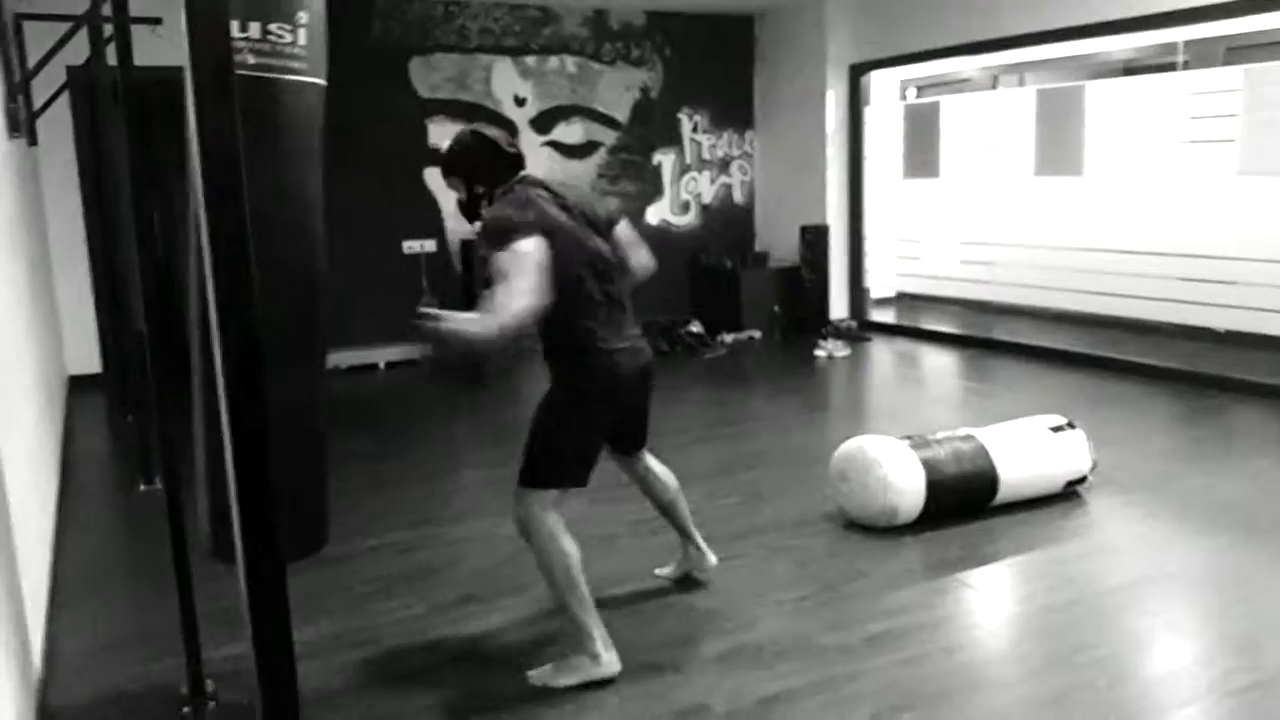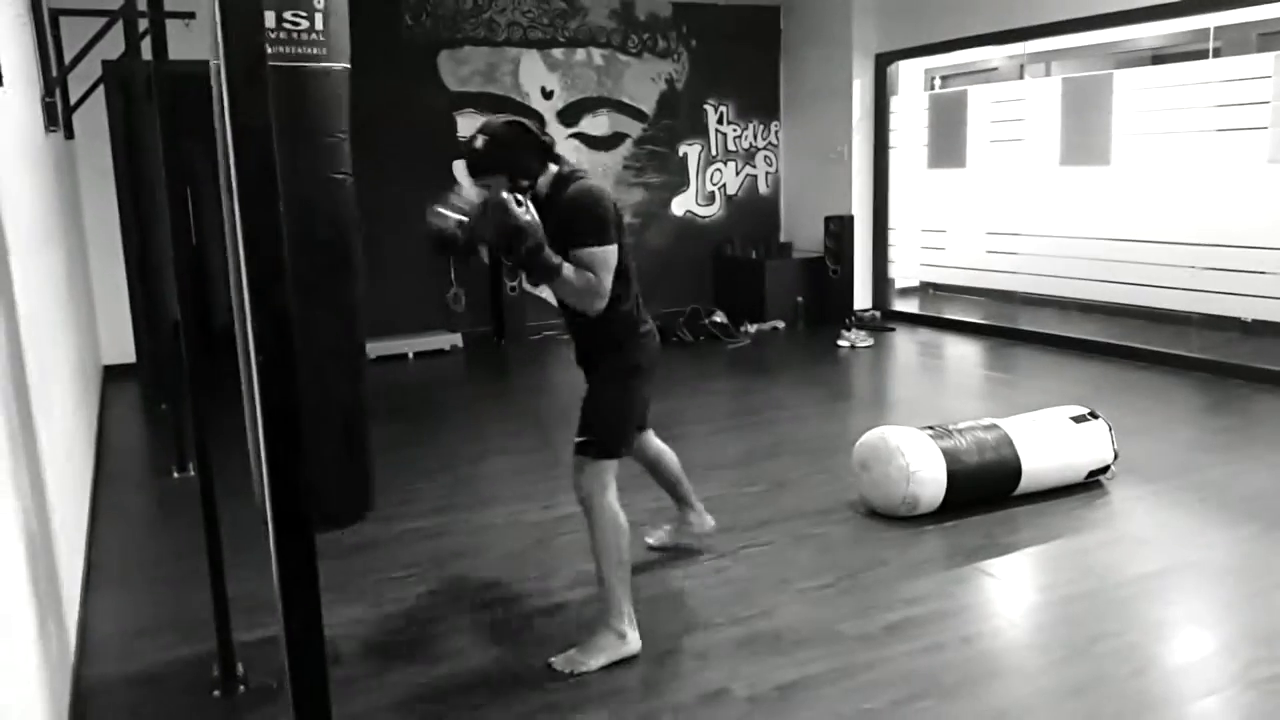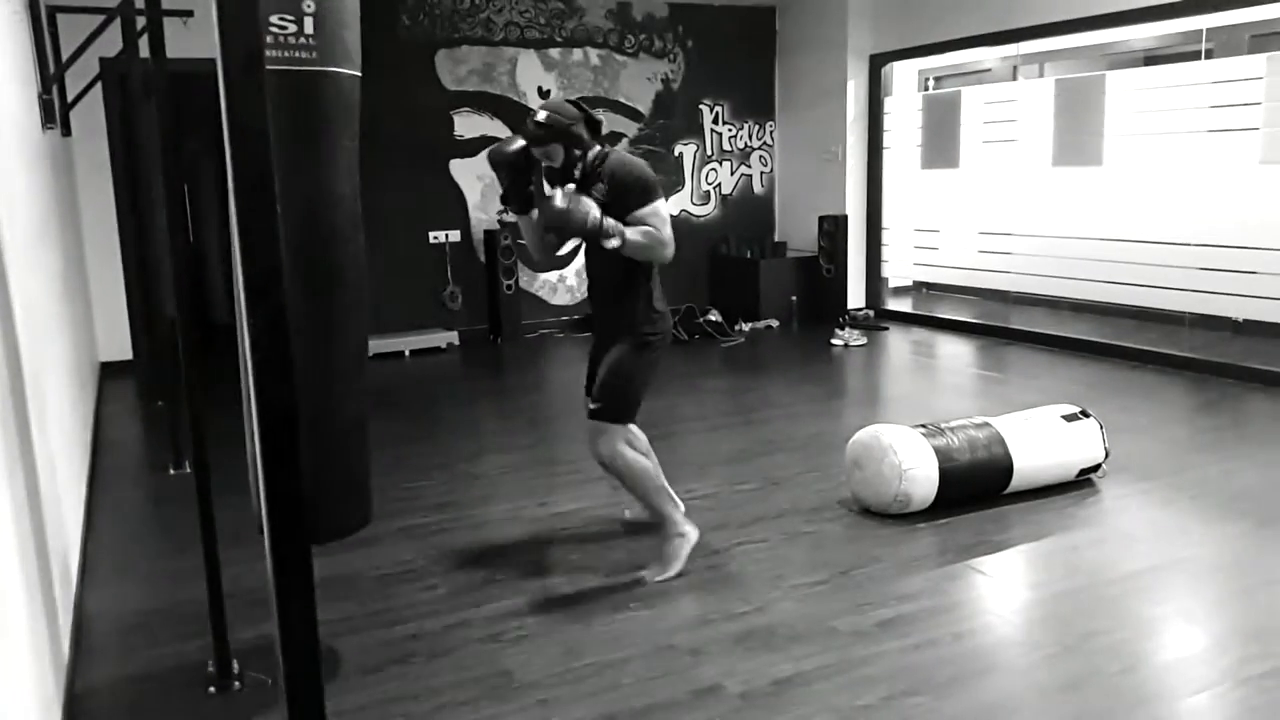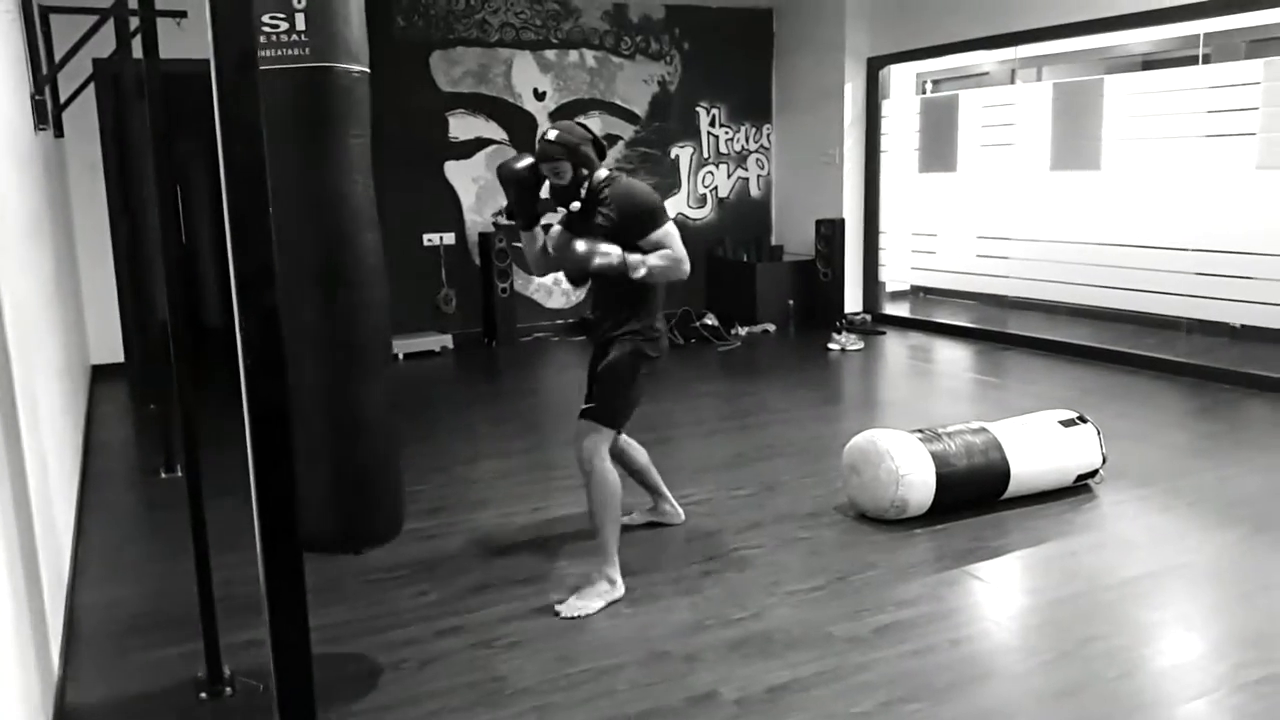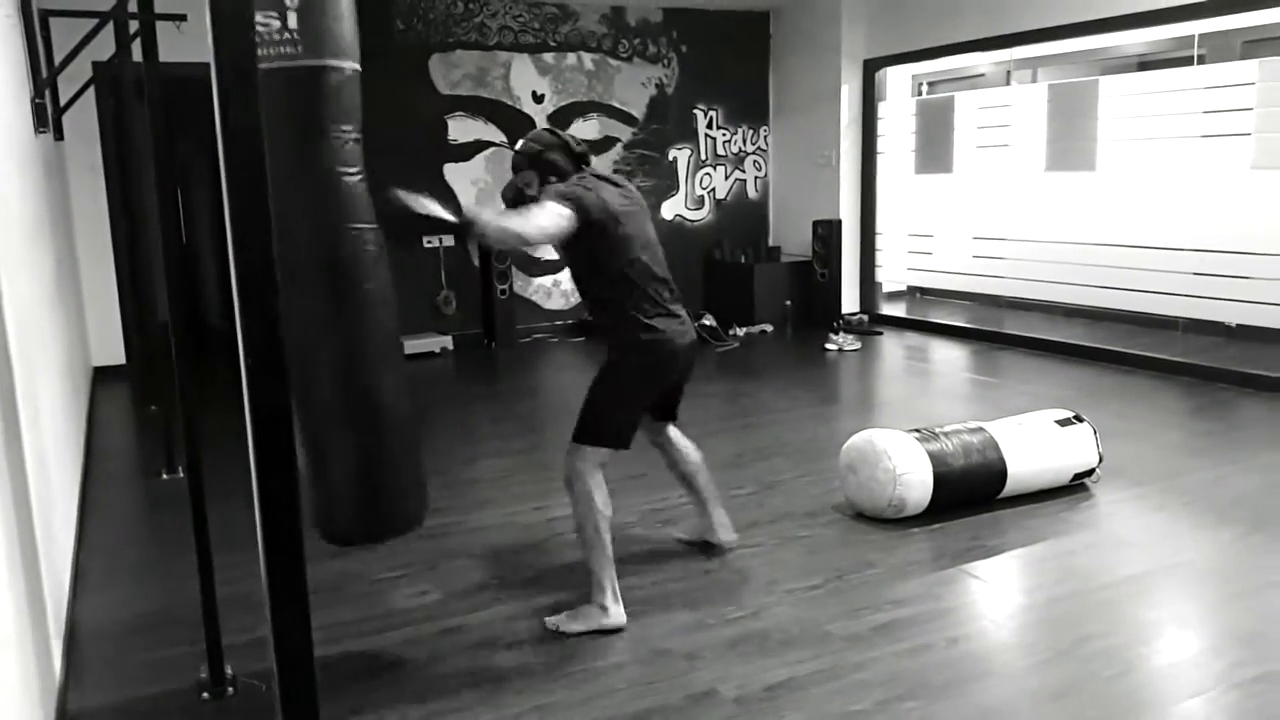
dt=0.4s
person 1, frame 1
left shoulder: (510, 215)
right shoulder: (577, 197)
left elbow: (524, 296)
right elbow: (640, 266)
left wrist: (467, 327)
left hip: (589, 370)
right hip: (632, 354)
left knee: (534, 511)
right knee: (636, 460)
left ankle: (593, 650)
right ankle: (695, 551)
person 1, frame 2
left shoulder: (581, 198)
right shoulder: (539, 193)
left elbow: (593, 299)
left wrist: (537, 253)
left hip: (620, 349)
right hip: (604, 347)
left knee: (591, 482)
right knee: (635, 438)
left ankle: (620, 629)
right ankle: (692, 517)
person 1, frame 3
left shoulder: (628, 173)
right shoulder: (576, 181)
left elbow: (663, 247)
right elbow: (543, 252)
left wrist: (599, 226)
right wrist: (521, 201)
left hip: (637, 325)
right hip: (611, 320)
left knee: (606, 444)
right knee: (616, 424)
left ankle: (677, 530)
right ankle: (667, 501)
person 1, frame 4
left shoulder: (631, 197)
right shoulder: (579, 207)
left elbow: (679, 264)
right elbow: (541, 265)
left wrist: (623, 260)
right wrist: (524, 215)
left hip: (635, 336)
right hip: (607, 335)
left knee: (590, 445)
right knee: (608, 437)
left ankle: (607, 577)
right ankle: (665, 504)
person 1, frame 5
left shoulder: (572, 195)
right shoulder: (618, 191)
left elbow: (524, 234)
left wrist: (462, 220)
right wrist: (523, 205)
left hip: (642, 347)
right hip: (677, 336)
left knee: (582, 469)
right knee: (661, 429)
left ankle: (606, 603)
right ankle: (713, 523)
